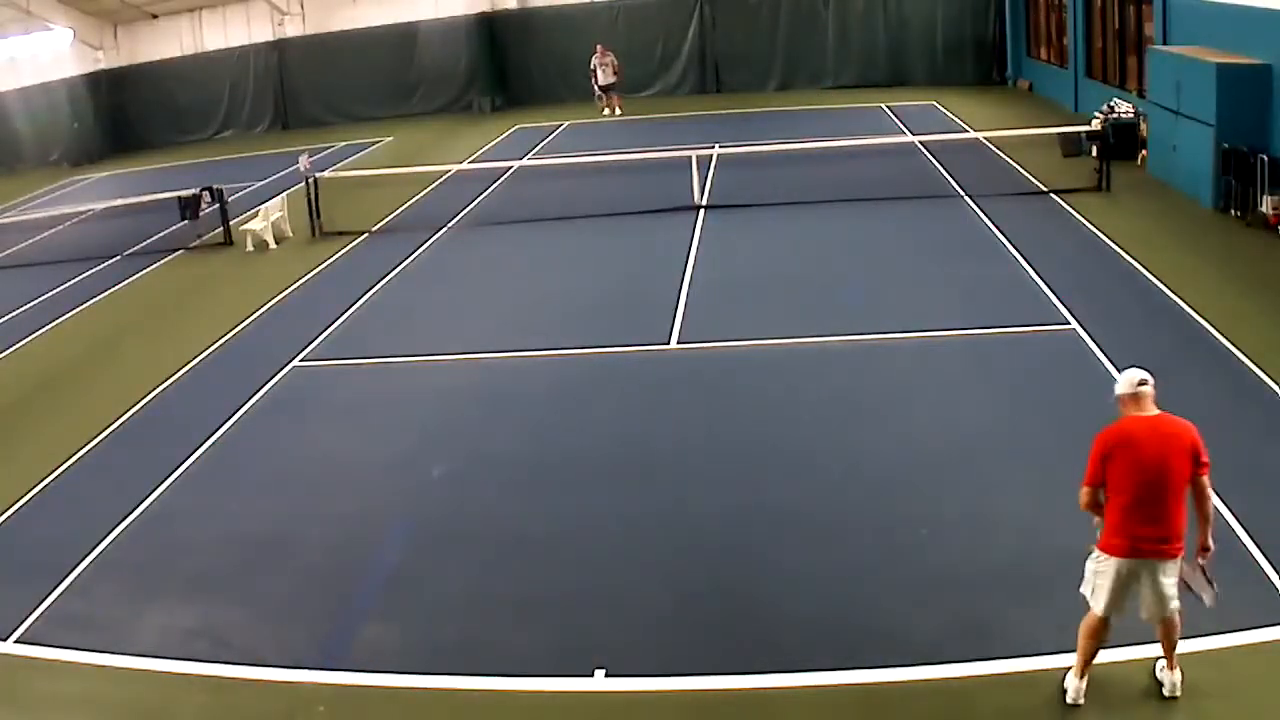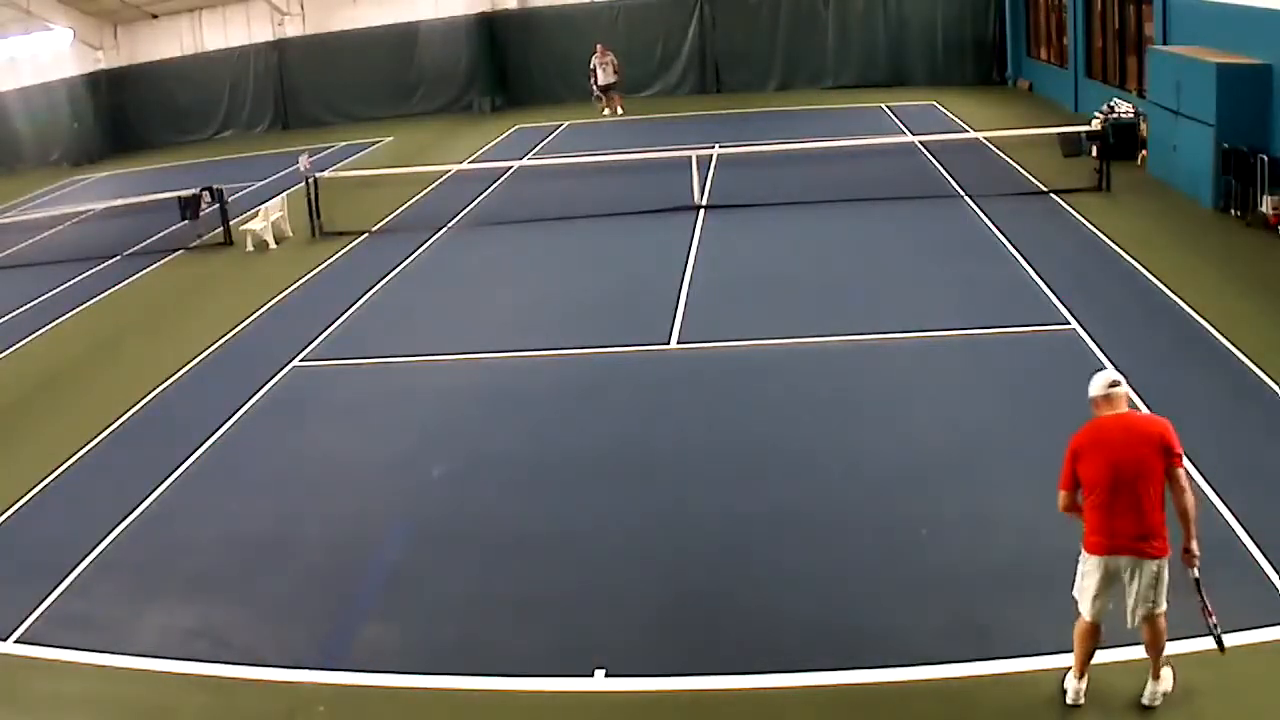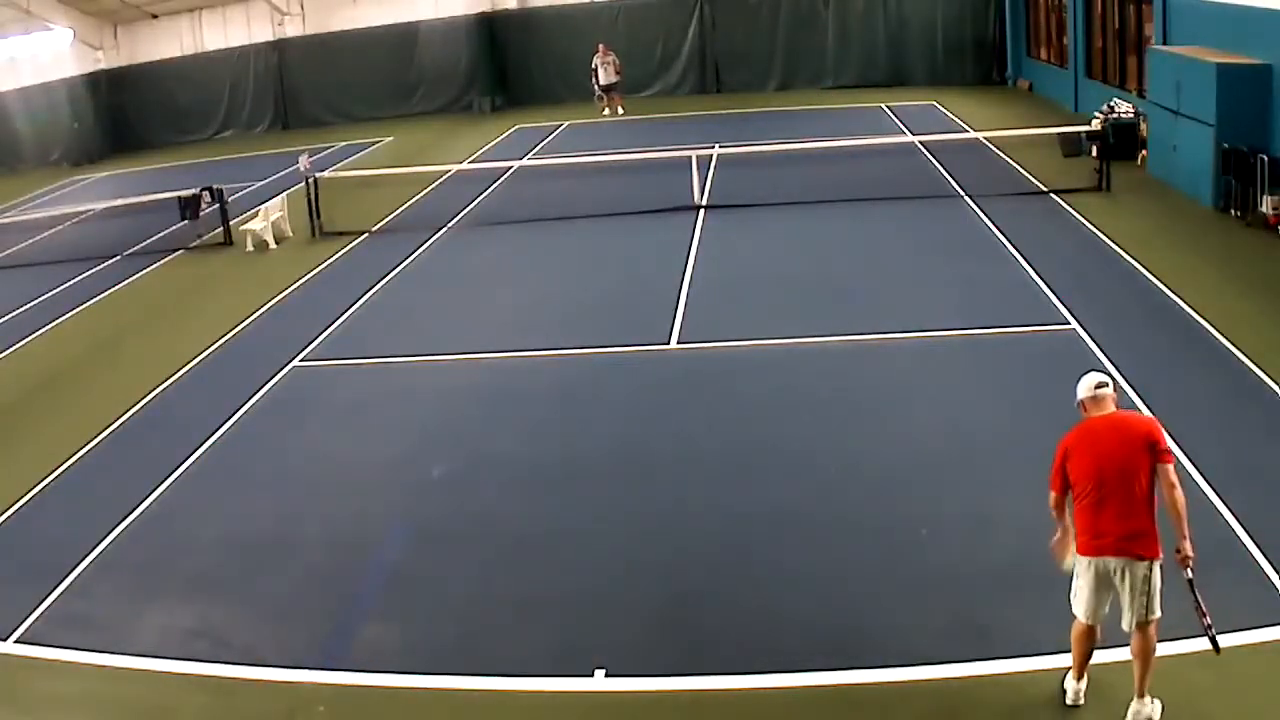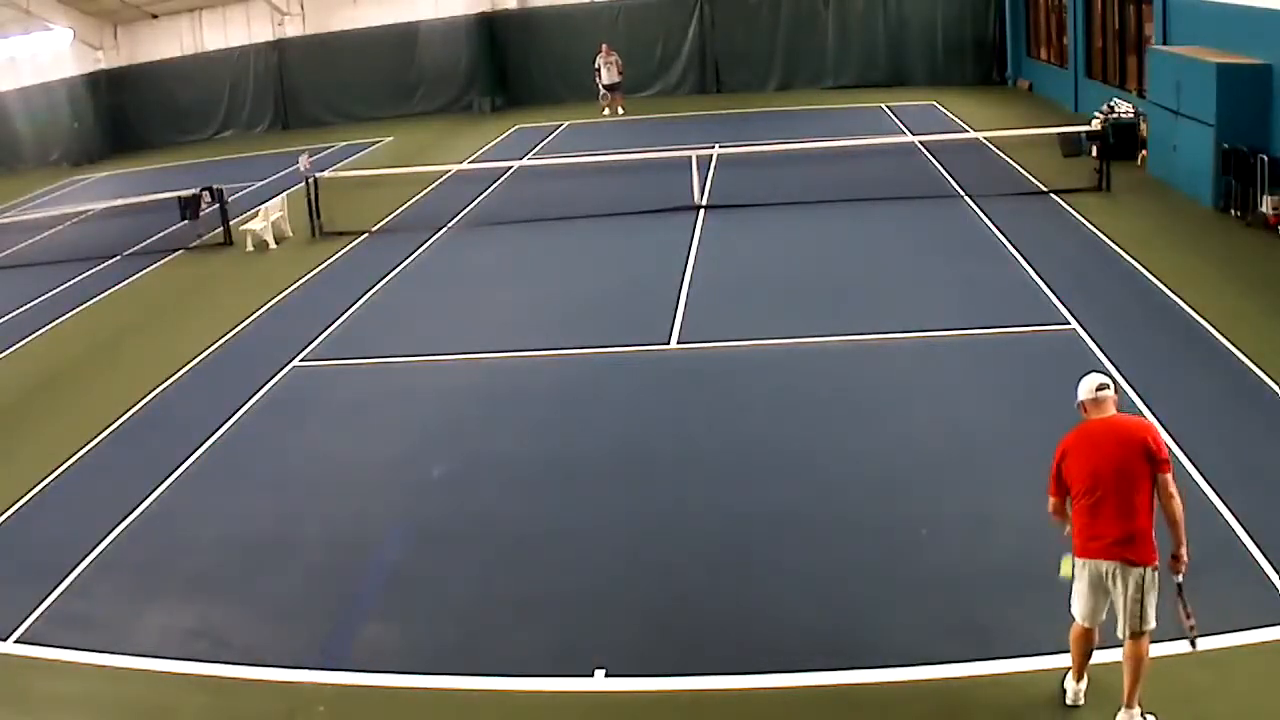
dt=0.2s
person 1, frame 1
left shoulder: (1109, 437)
right shoulder: (1186, 432)
left elbow: (1087, 501)
right elbow: (1203, 493)
left wrist: (1102, 514)
right wrist: (1205, 535)
left hip: (1117, 547)
right hip: (1166, 548)
left knee: (1098, 613)
right knee: (1167, 612)
left ankle: (1077, 681)
right ankle: (1171, 673)
person 1, frame 2
left shoulder: (1081, 439)
right shoulder: (1159, 428)
left elbow: (1065, 503)
right elbow: (1181, 489)
right wrist: (1190, 539)
left hip: (1099, 548)
right hip: (1149, 547)
left knee: (1089, 617)
right knee: (1153, 614)
left ankle: (1077, 682)
right ankle: (1156, 682)
person 1, frame 3
left shoulder: (1070, 441)
right shoulder: (1147, 427)
left elbow: (1056, 502)
right elbow: (1171, 485)
left wrist: (1064, 531)
right wrist: (1184, 538)
left hip: (1091, 549)
right hip: (1139, 549)
left knee: (1085, 620)
right knee: (1144, 624)
left ankle: (1076, 683)
person 1, frame 4
left shoulder: (1069, 443)
right shoulder: (1145, 432)
left elbow: (1056, 507)
right elbow: (1169, 495)
right wrist: (1180, 546)
left hip: (1089, 553)
right hip: (1135, 554)
left knee: (1085, 622)
right knee: (1137, 633)
left ankle: (1076, 684)
